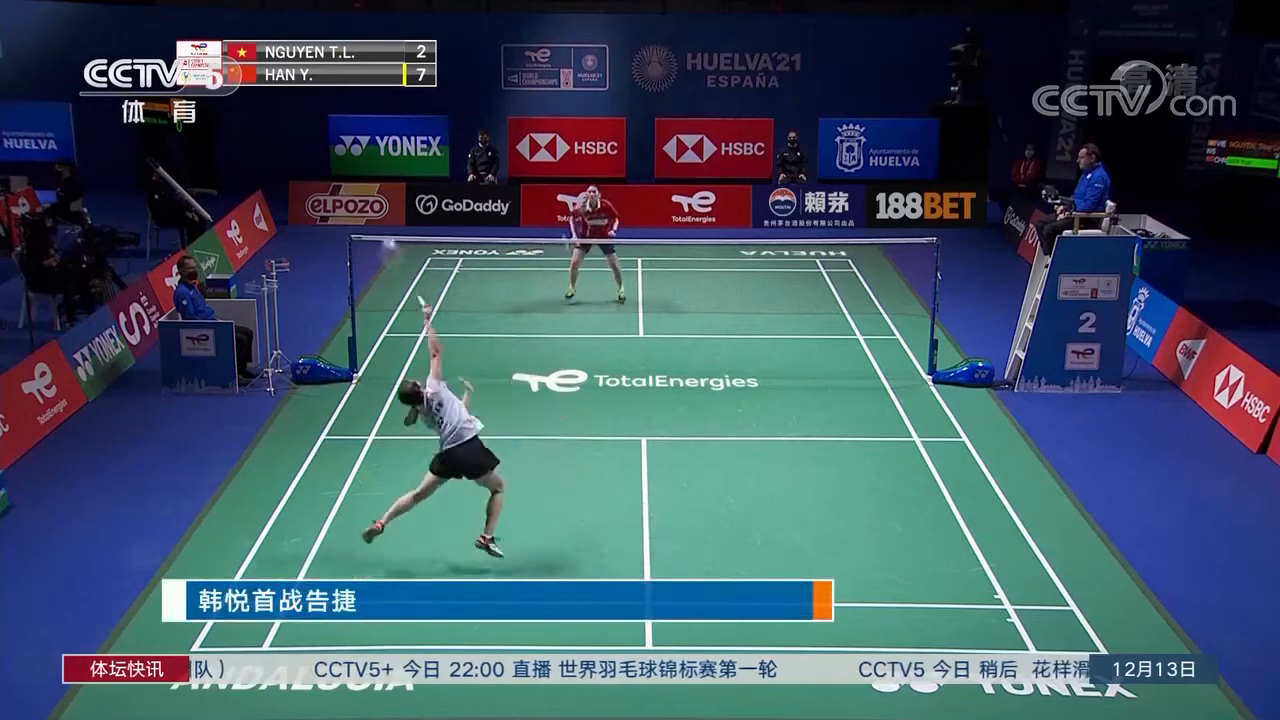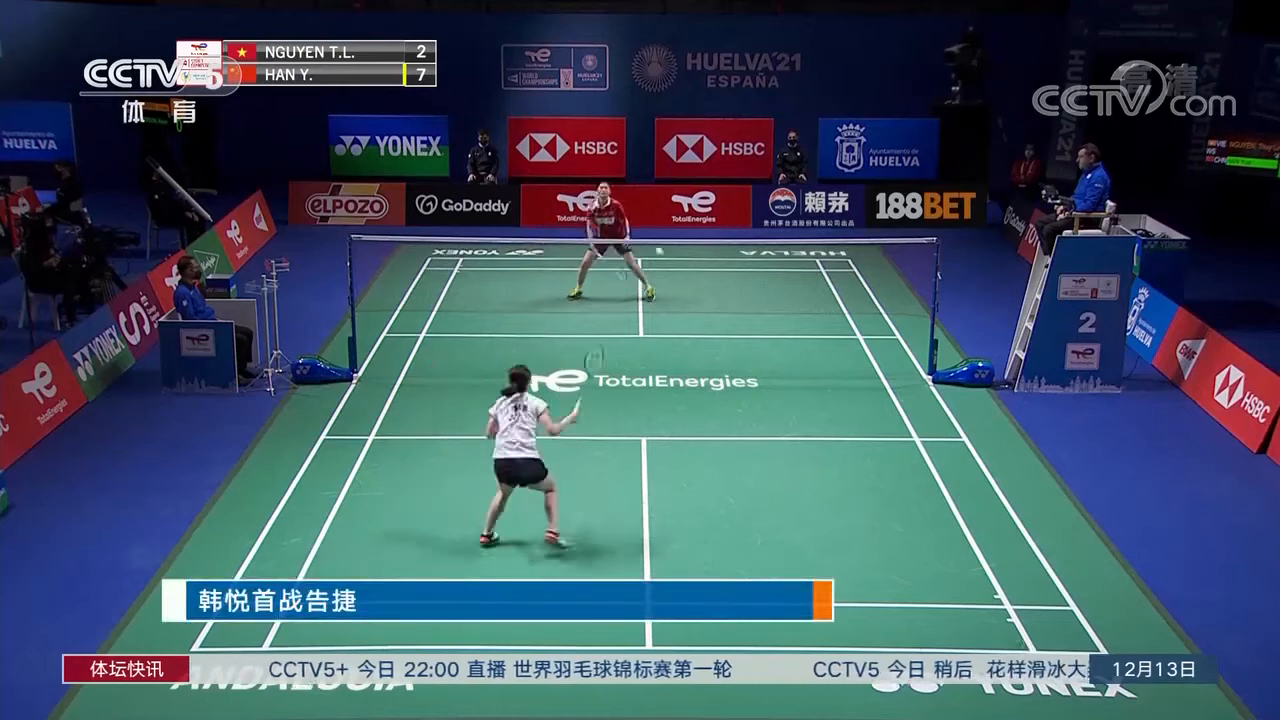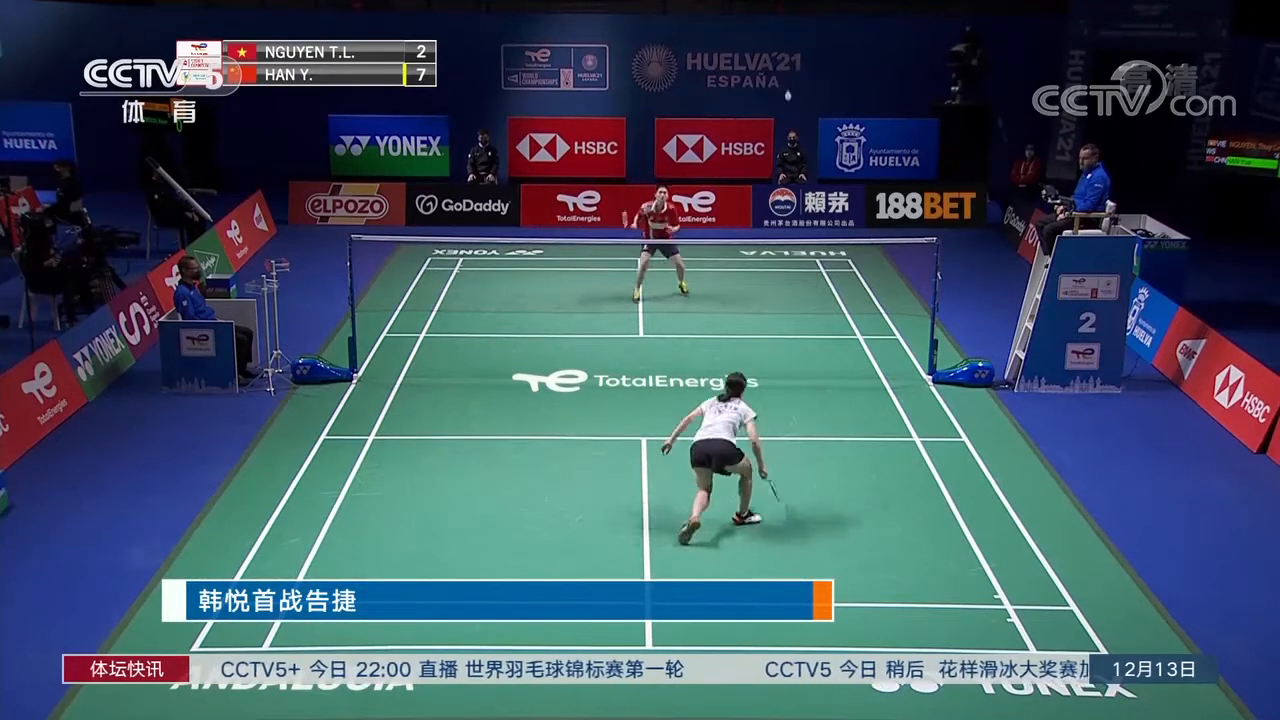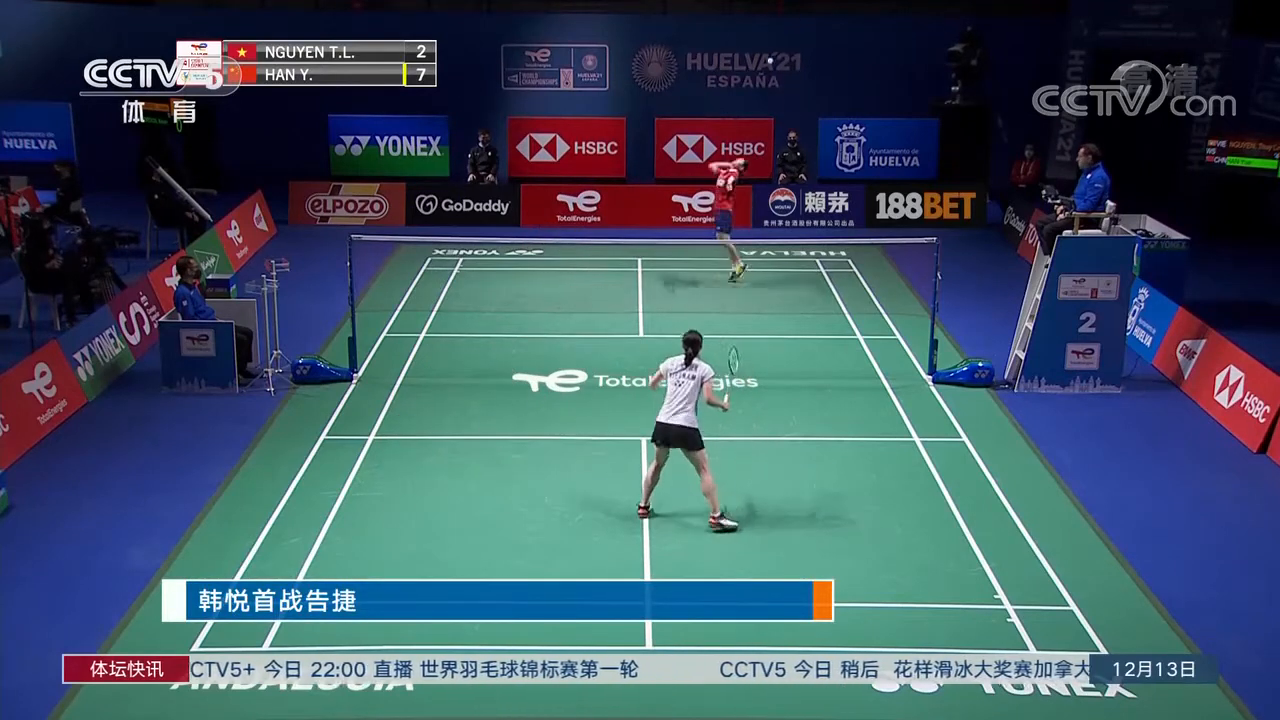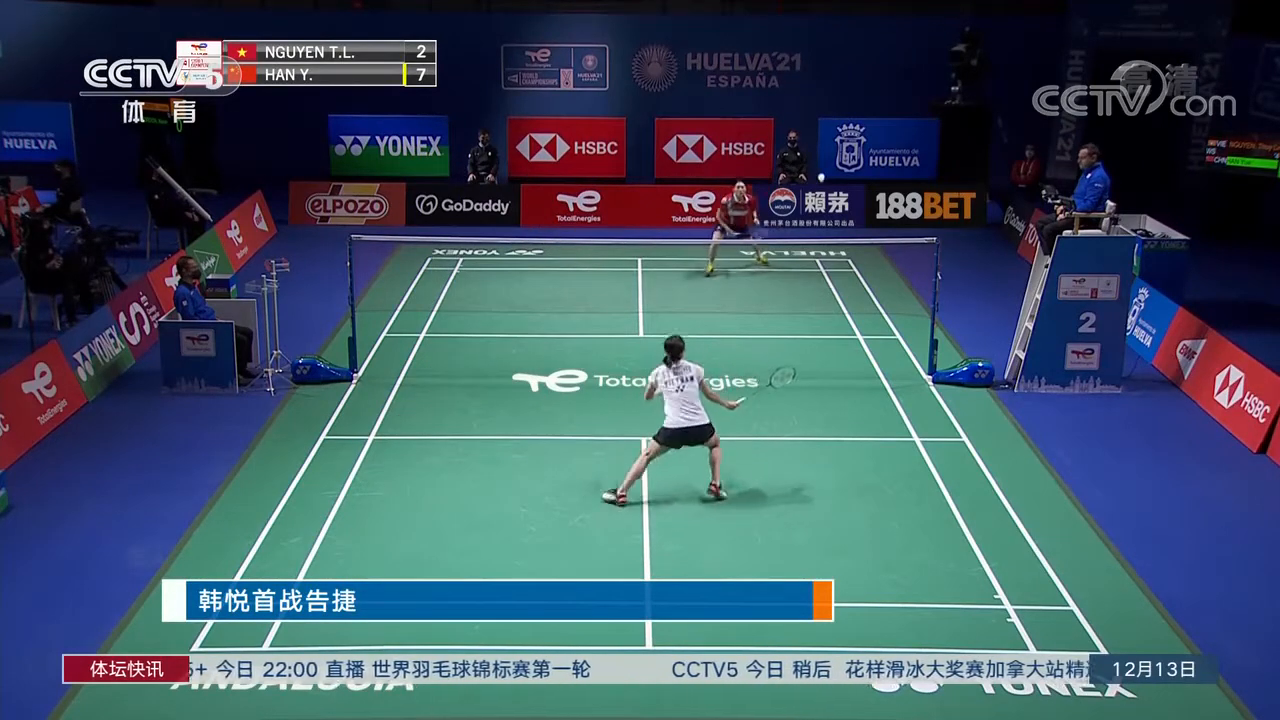
dt=0.7s
person 1, frame 1
left shoulder: (423, 414)
right shoulder: (433, 391)
right elbow: (436, 353)
left wrist: (465, 397)
right wrist: (428, 323)
left hip: (447, 457)
right hip: (470, 451)
left knee: (419, 495)
right knee: (498, 489)
left ankle: (380, 525)
right ankle: (487, 538)
person 1, frame 2
left shoulder: (499, 403)
right shoulder: (535, 403)
left elbow: (489, 434)
right elbow: (552, 430)
right wrist: (571, 418)
left hip: (502, 461)
right hip: (527, 462)
left knee: (504, 493)
right knee: (550, 489)
left ankle: (487, 534)
right ankle: (552, 532)
person 1, frame 3
left shoulder: (711, 402)
right shoulder: (745, 409)
left elbow: (688, 419)
right elbow: (754, 441)
left wrist: (671, 440)
right wrist: (762, 467)
left hip: (699, 446)
right hip: (723, 446)
left knee: (703, 491)
right knee: (746, 471)
left ankle: (694, 519)
right ankle: (742, 515)
person 1, frame 4
left shoulder: (670, 363)
right shoulder: (704, 369)
left elbow: (651, 384)
right elbow: (709, 399)
left wrist: (663, 381)
right wrist: (724, 405)
left hip: (663, 424)
right hip: (686, 427)
left knee: (657, 464)
right knee: (703, 471)
left ankle: (644, 506)
right ankle: (716, 516)
person 1, frame 5
left shoulder: (658, 372)
right shoulder: (695, 369)
left elbow: (648, 396)
right elbow: (709, 395)
left wrist: (659, 389)
right wrist: (728, 404)
left hip: (673, 429)
right hip: (700, 426)
left knee: (646, 456)
right knee: (715, 443)
left ankle: (620, 494)
right ankle: (715, 485)
